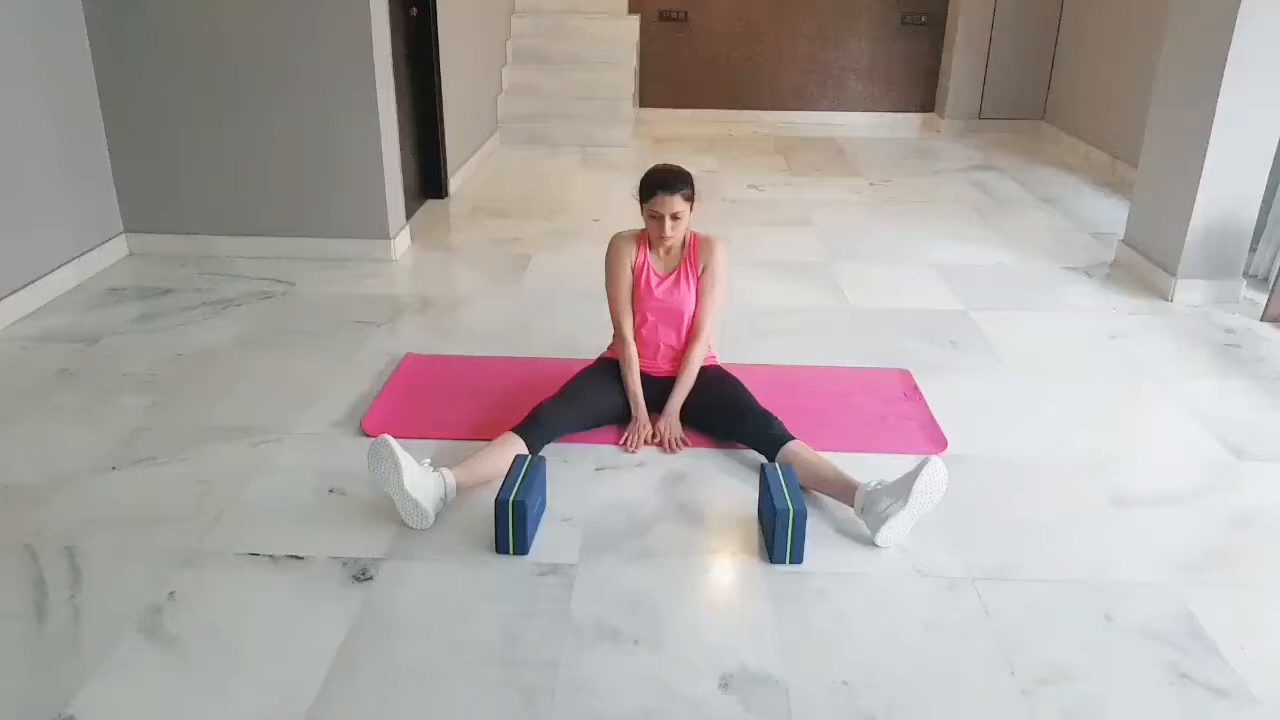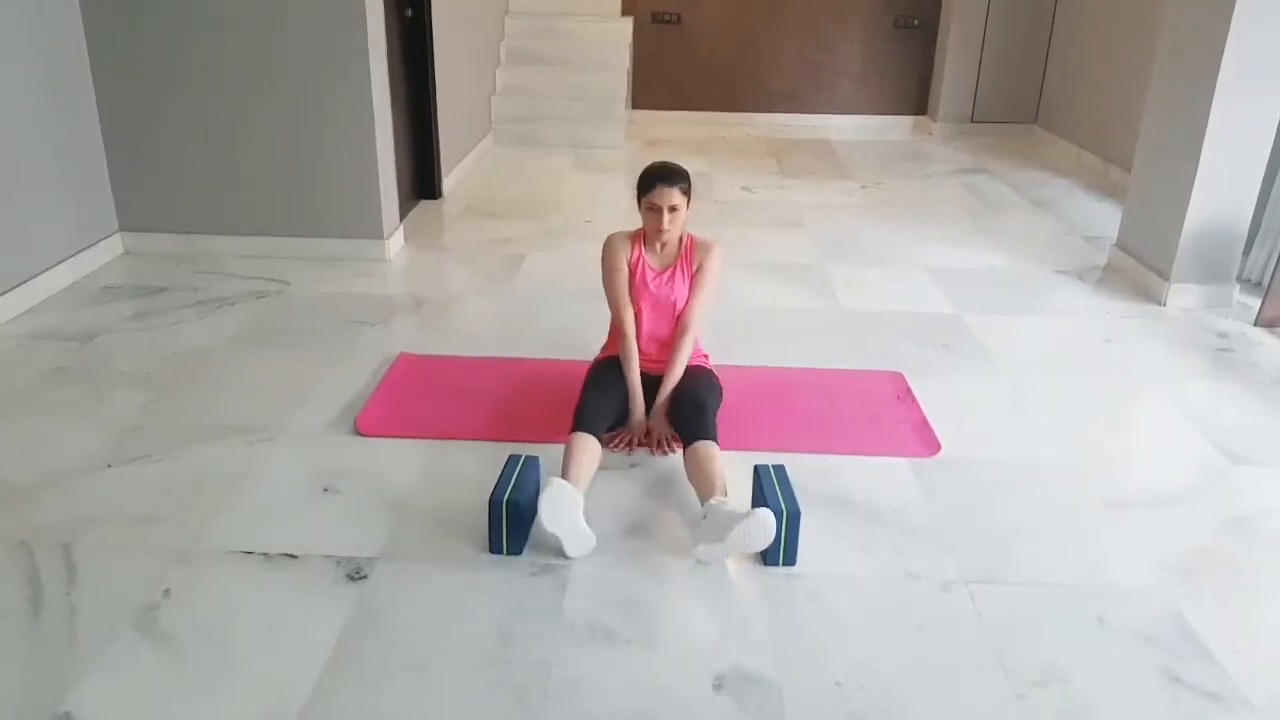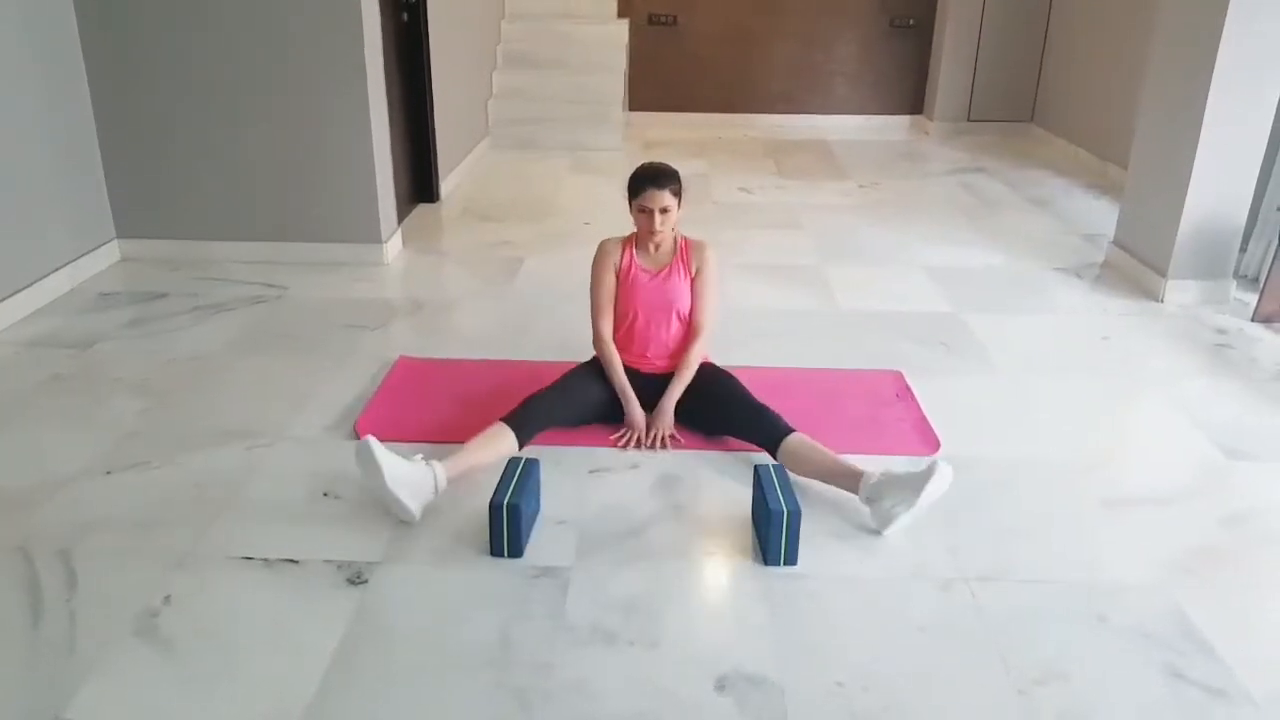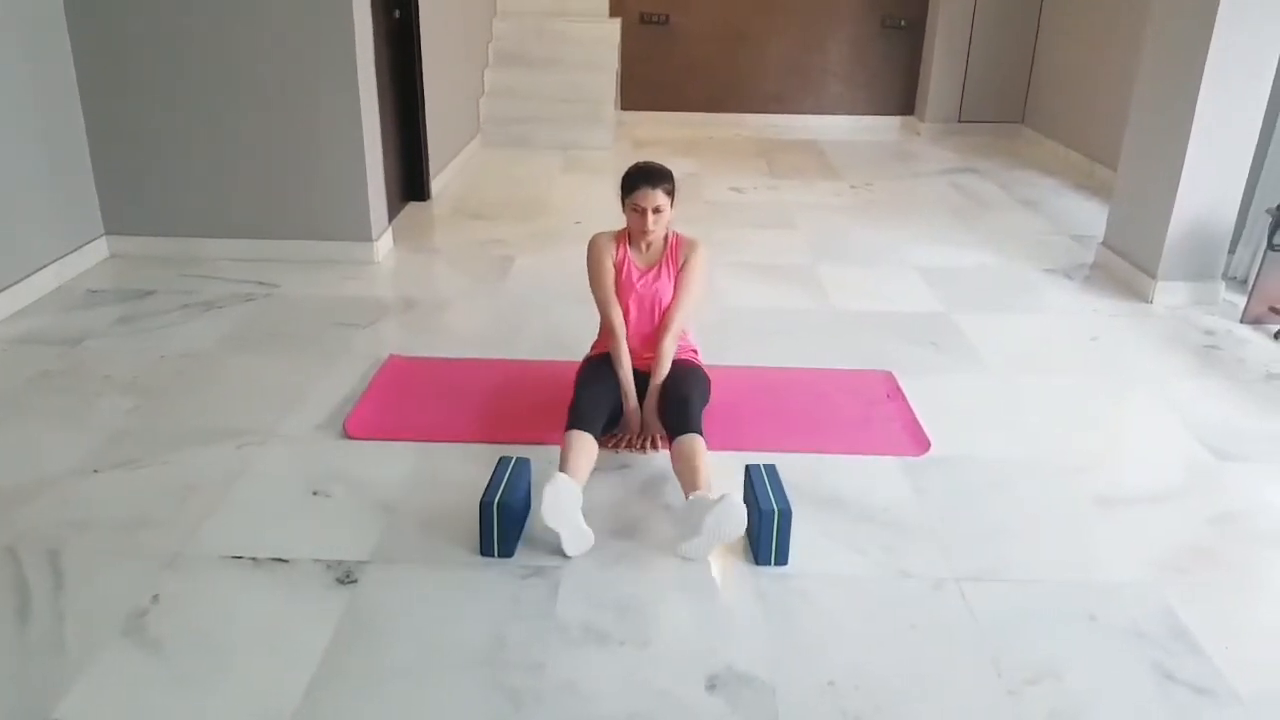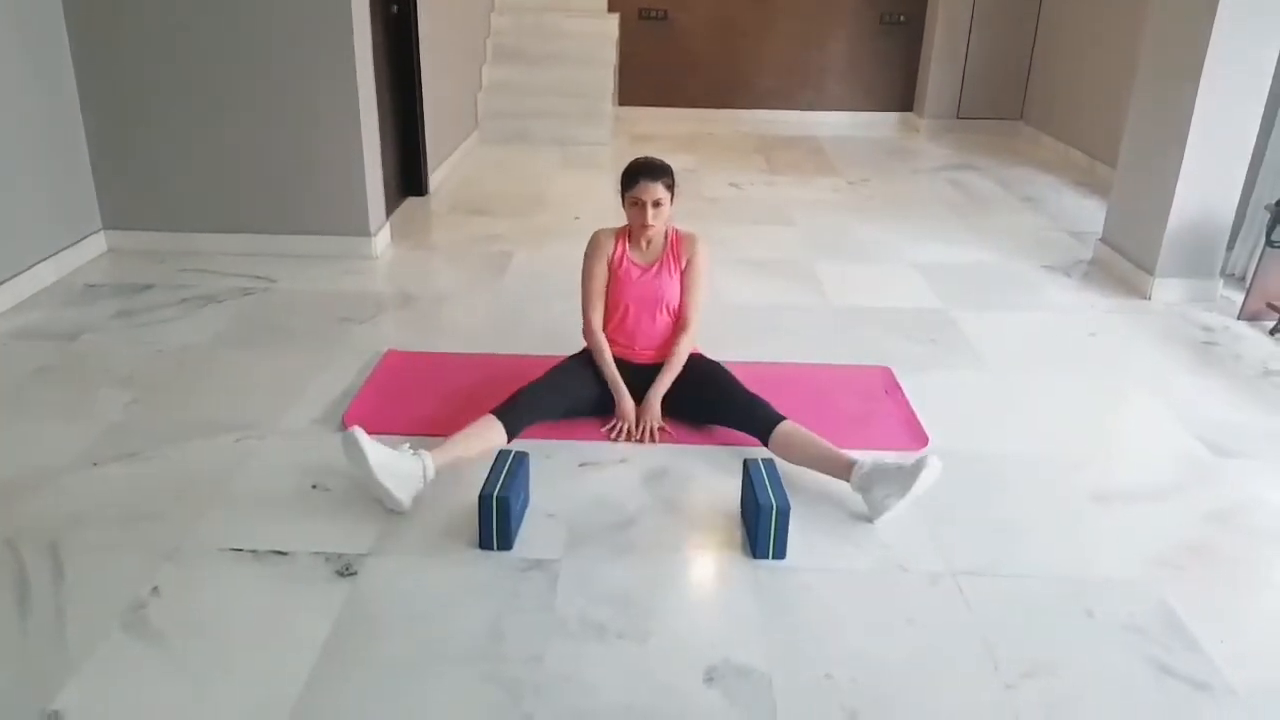
dt=1s
person 1, frame 1
left shoulder: (710, 252)
right shoulder: (623, 249)
left elbow: (701, 334)
right elbow: (624, 332)
left wrist: (674, 409)
right wrist: (638, 410)
left hip: (690, 373)
right hip: (630, 371)
left knee: (764, 428)
right knee: (546, 418)
left ankle: (868, 503)
right ankle: (437, 488)
person 1, frame 2
left shoulder: (705, 254)
right shoulder: (618, 247)
left elbow: (687, 330)
right elbow: (625, 326)
left wrist: (661, 406)
right wrist: (636, 406)
left hip: (684, 367)
right hip: (626, 364)
left knee: (697, 414)
right knee: (591, 409)
left ankle: (716, 515)
right ankle: (570, 508)
person 1, frame 3
left shoulder: (700, 256)
right shoulder: (611, 254)
left elbow: (699, 335)
right elbow: (602, 334)
left wrist: (668, 405)
right wrist: (629, 405)
left hip: (682, 375)
right hip: (622, 373)
left knee: (760, 421)
right knee: (537, 409)
left ankle: (873, 490)
right ankle: (430, 480)
person 1, frame 4
left shoulder: (690, 252)
right shoulder: (603, 247)
left elbow: (670, 331)
right elbow: (615, 327)
left wrist: (652, 405)
right wrist: (630, 404)
left hip: (672, 361)
right hip: (615, 362)
left knee: (684, 408)
right knee: (586, 407)
left ankle: (700, 510)
right ankle: (567, 509)
person 1, frame 5
left shoulder: (692, 249)
right shoulder: (603, 246)
left elbow: (687, 328)
right elbow: (592, 329)
left wrist: (655, 399)
right wrist: (623, 397)
left hip: (672, 369)
right hip: (613, 366)
left knee: (746, 407)
right knee: (530, 400)
left ankle: (863, 478)
right ankle: (417, 470)
